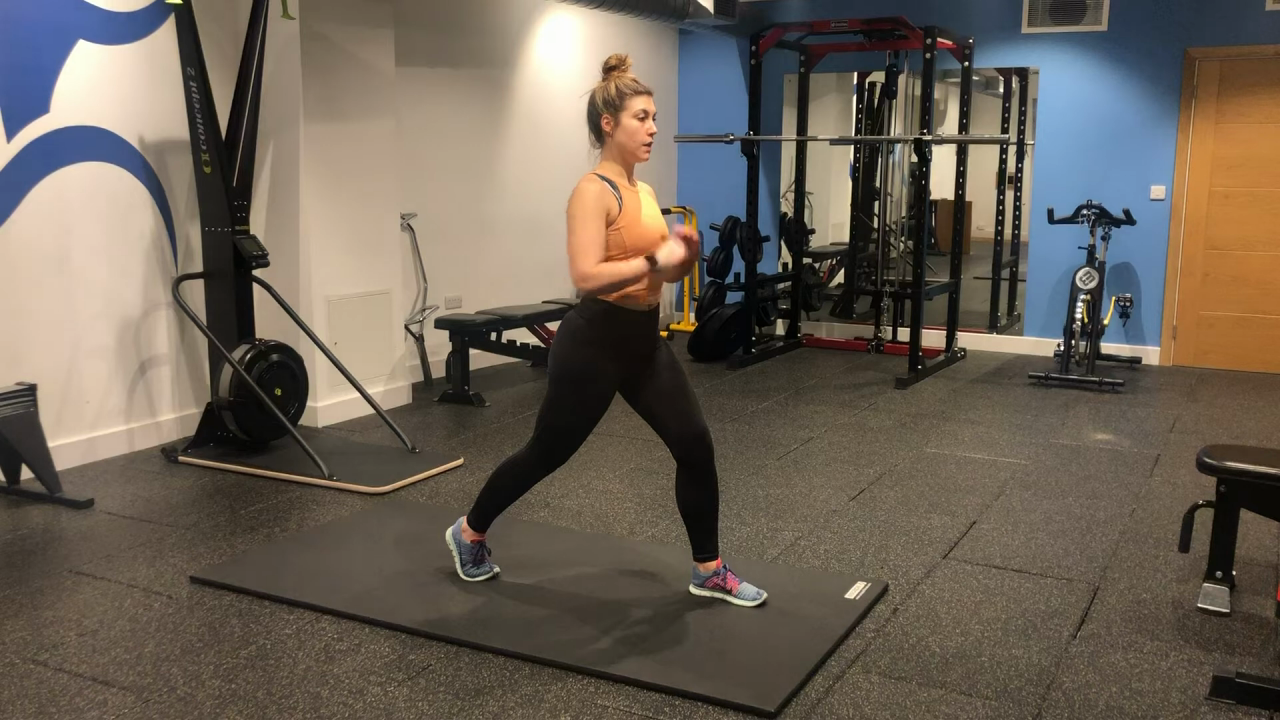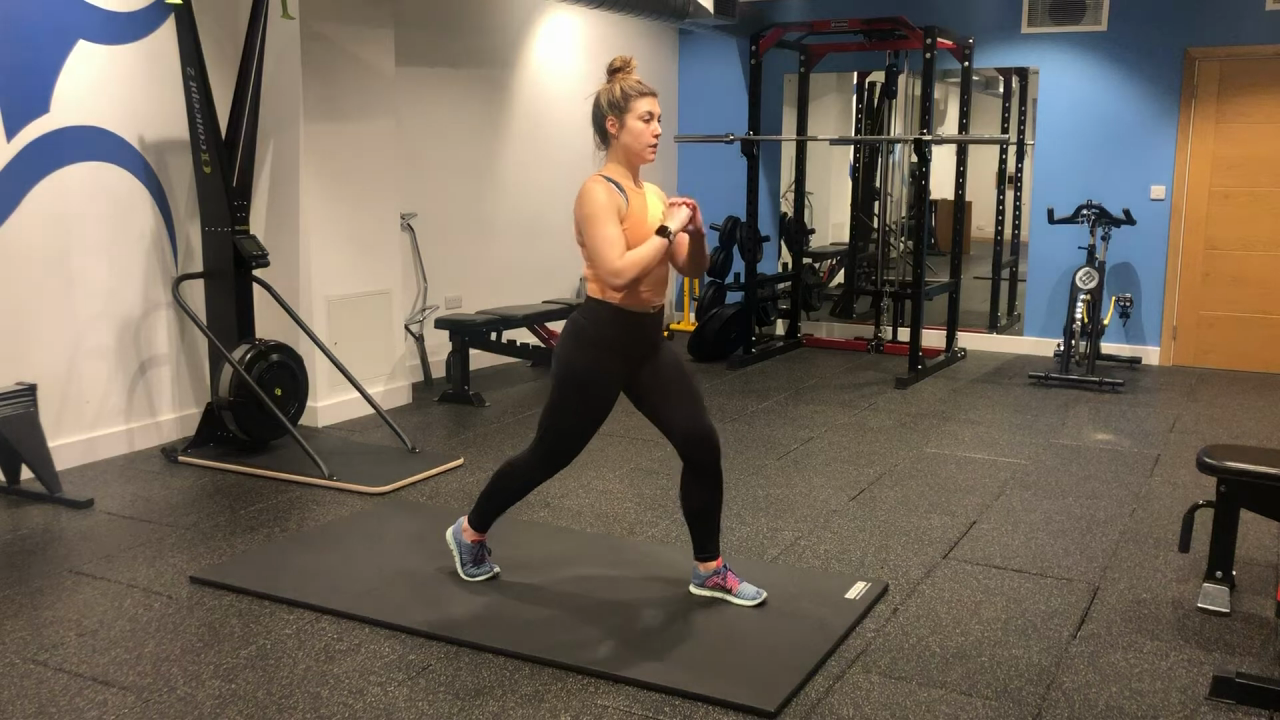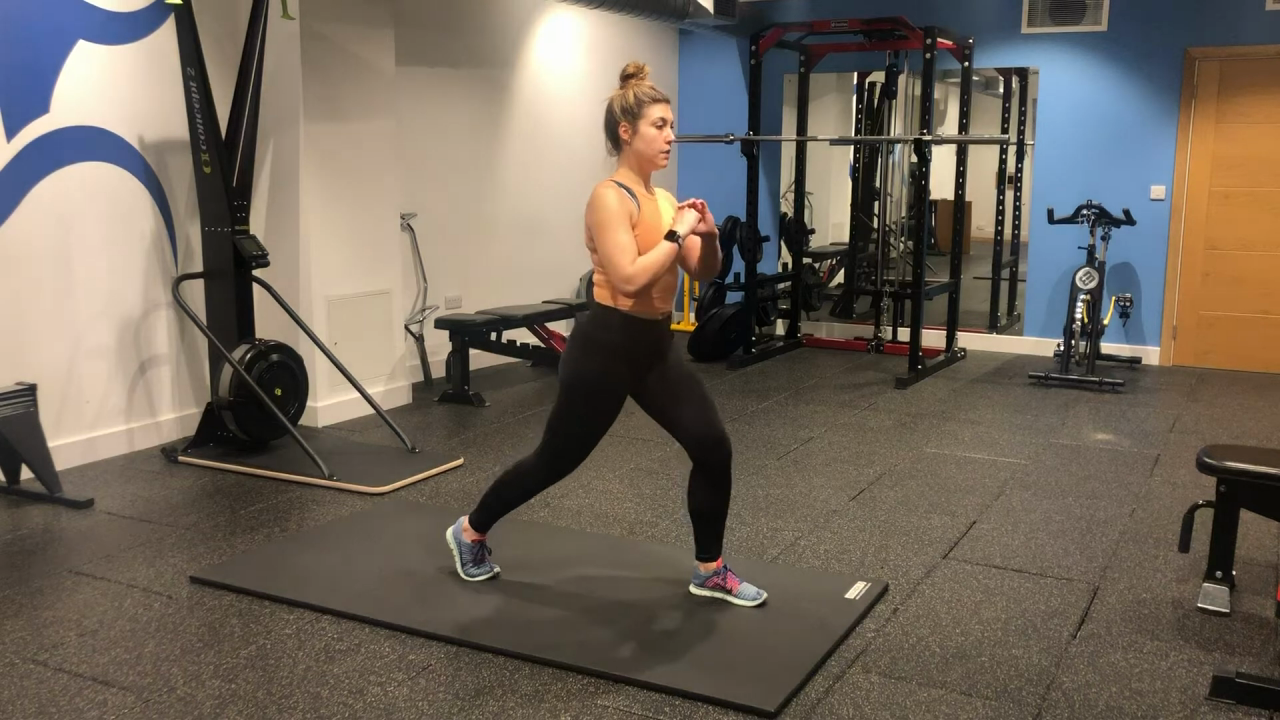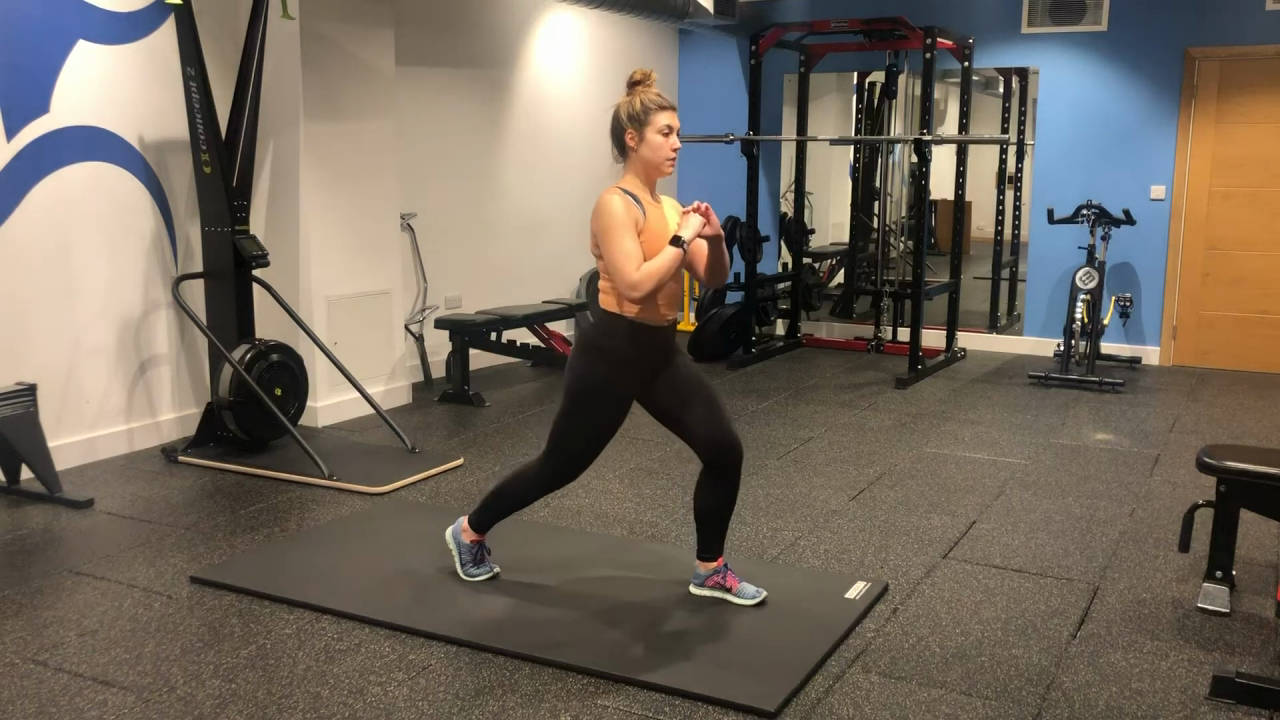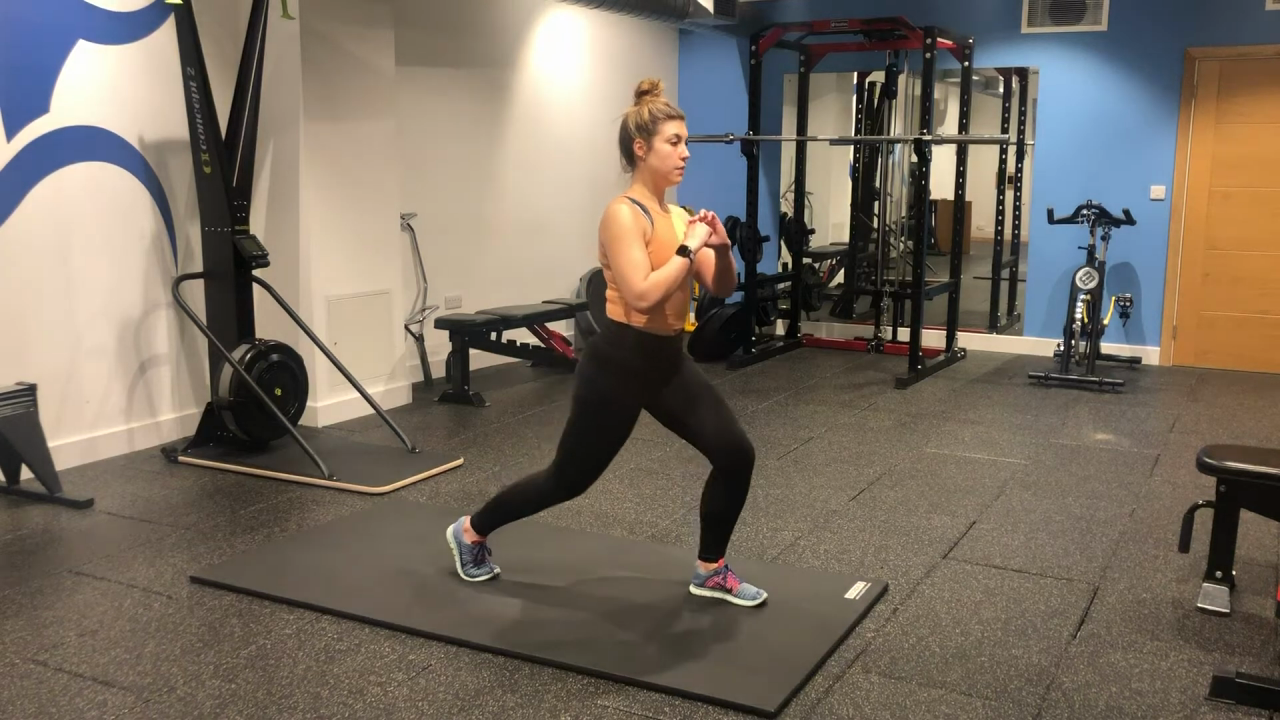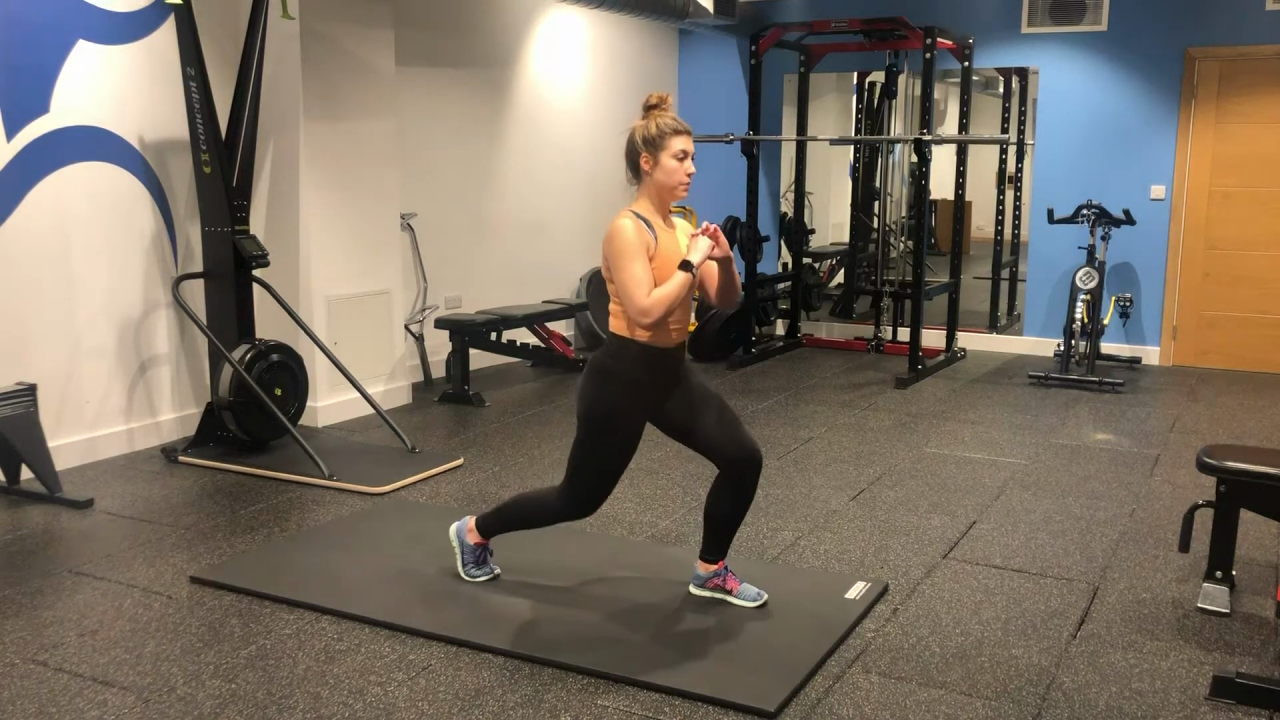
dt=0.2s
person 1, frame 1
left shoulder: (645, 193)
right shoulder: (593, 191)
left elbow: (650, 264)
right elbow: (587, 275)
left wrist: (683, 249)
right wrist: (657, 259)
left hip: (644, 339)
right hip: (594, 340)
left knee: (695, 446)
right knee: (547, 453)
left ankle: (709, 570)
right ankle: (469, 532)
person 1, frame 2
left shoulder: (652, 193)
right shoulder: (599, 192)
left elbow: (691, 268)
right elbow: (618, 272)
left wrist: (694, 232)
right wrist: (667, 229)
left hip: (648, 340)
right hip: (599, 340)
left knee: (702, 446)
right knee: (550, 454)
left ankle: (709, 570)
right ankle: (470, 531)
person 1, frame 3
left shoulder: (663, 199)
right shoulder: (609, 197)
left elbow: (705, 273)
right elbow: (630, 279)
left wrist: (707, 235)
right wrist: (677, 232)
left hip: (656, 346)
right hip: (606, 346)
left knee: (713, 448)
right knee: (556, 460)
left ankle: (710, 570)
right ankle: (470, 532)
person 1, frame 4
left shoulder: (669, 207)
right shoulder: (615, 205)
left elbow: (714, 280)
right elbow: (635, 285)
left wrist: (714, 239)
right wrist: (683, 238)
left hip: (662, 352)
right hip: (611, 352)
left knee: (725, 450)
right knee: (560, 467)
left ankle: (710, 570)
right ankle: (469, 532)
person 1, frame 5
left shoulder: (677, 216)
right shoulder: (623, 214)
left elbow: (723, 288)
right elbow: (643, 295)
left wrist: (720, 247)
right wrist: (689, 248)
left hip: (668, 361)
right hip: (618, 362)
left knee: (736, 454)
right knee: (569, 479)
left ankle: (710, 570)
right ankle: (471, 531)
person 1, frame 6
left shoulder: (681, 229)
right shoulder: (627, 229)
left elbow: (727, 301)
right elbow: (645, 311)
left wrist: (724, 259)
right wrist: (691, 262)
left hip: (671, 373)
right hip: (622, 376)
left knee: (744, 459)
right knee: (580, 497)
left ankle: (710, 571)
right ankle: (474, 531)
